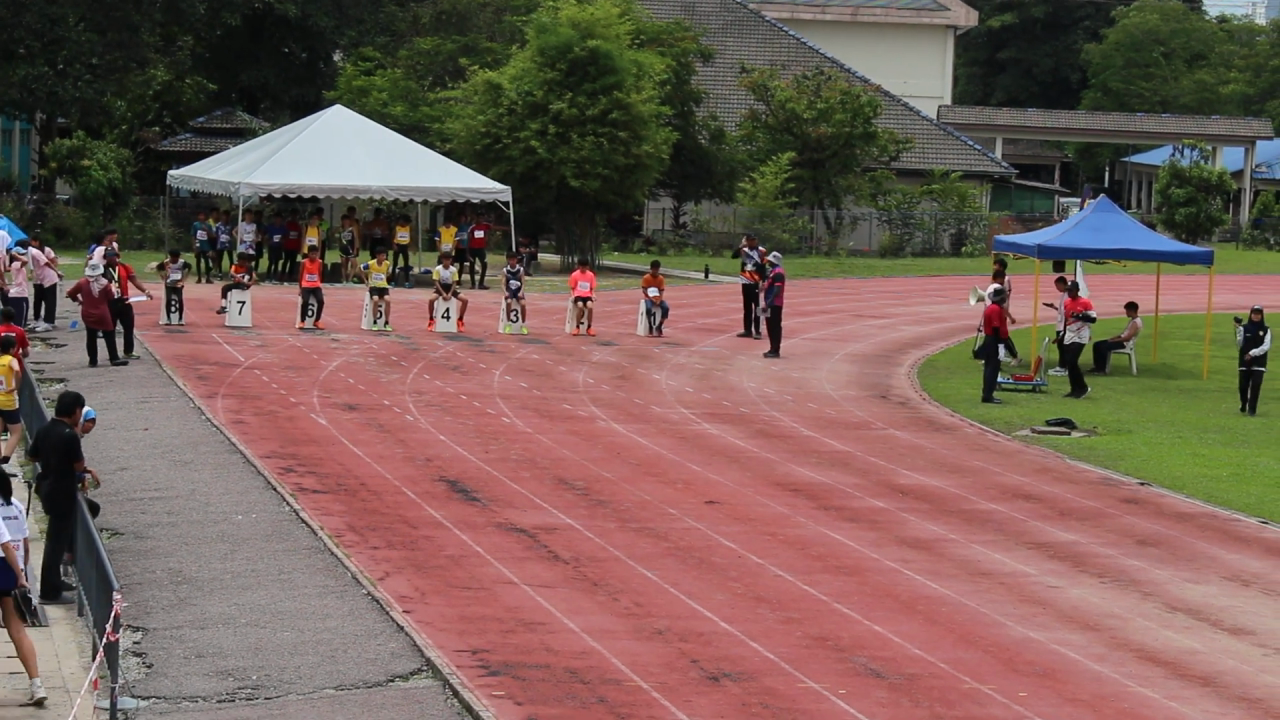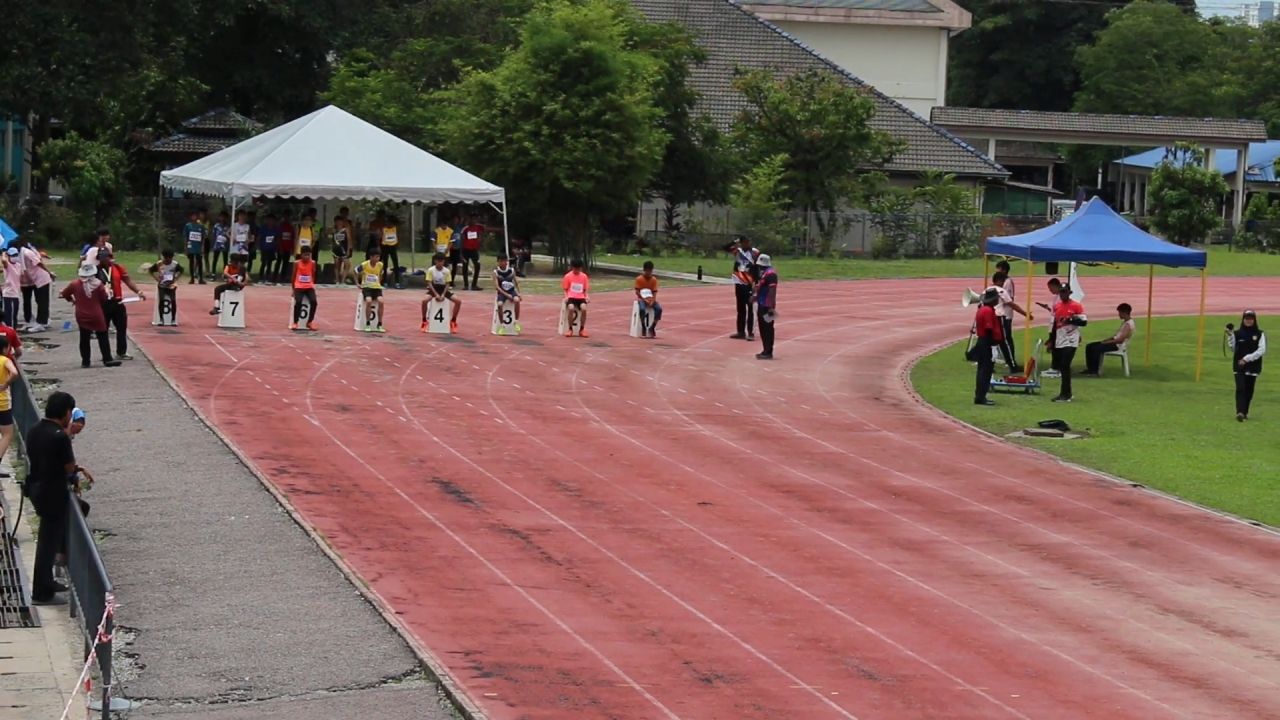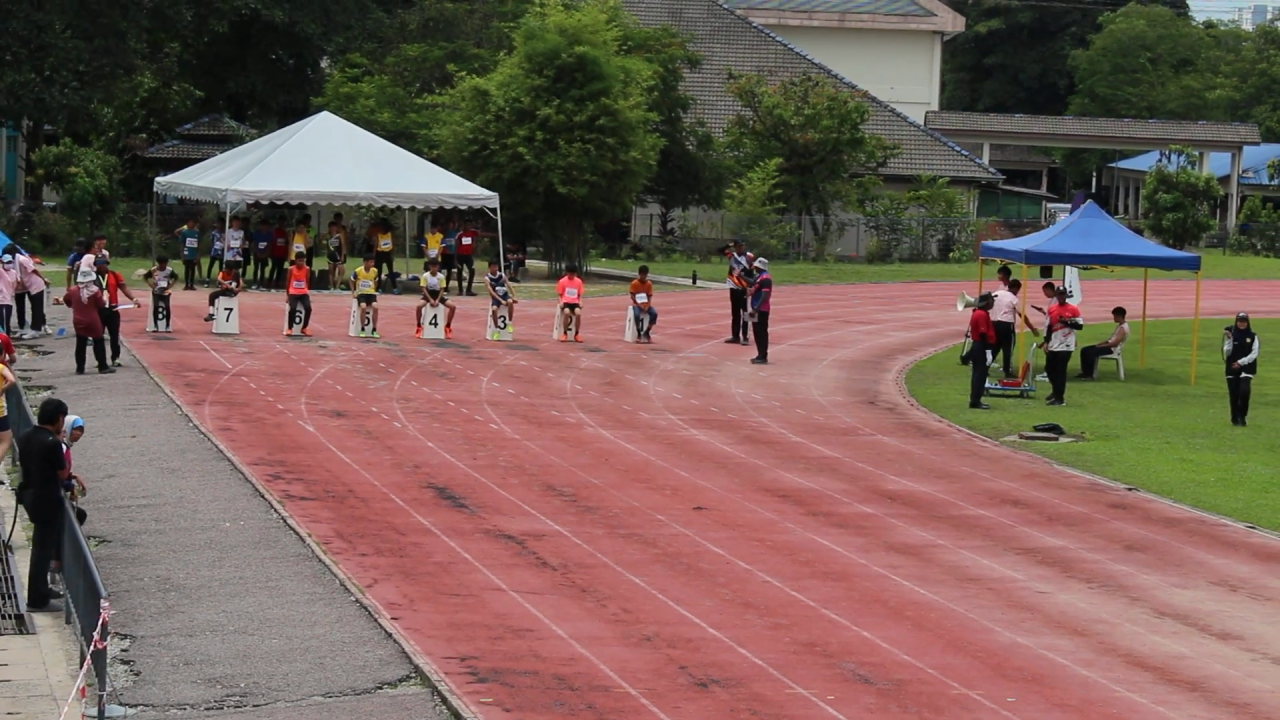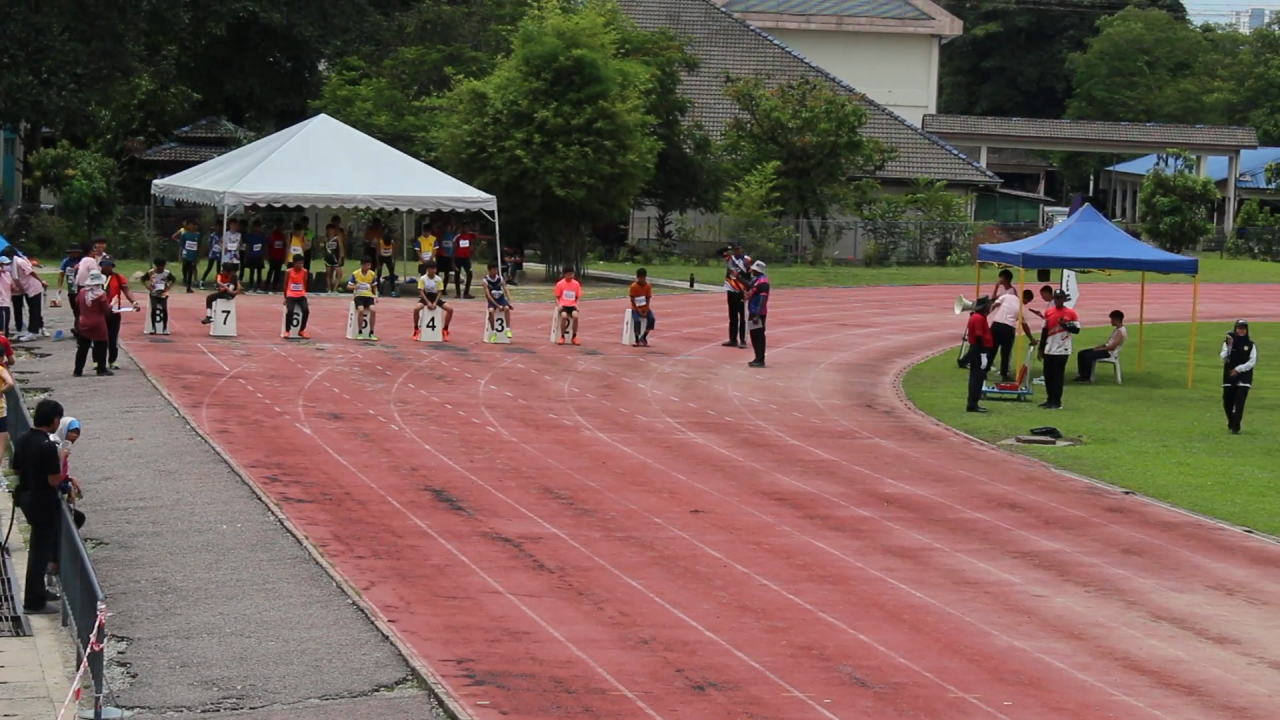
dt=0.4s
person 1, frame 1
left shoulder: (44, 430)
right shoulder: (69, 436)
left elbow: (32, 456)
right elbow: (79, 467)
left hip: (47, 487)
right hip: (62, 492)
left knee: (56, 537)
right knee: (57, 540)
left ankle: (53, 581)
right ankle: (49, 591)
person 1, frame 2
left shoulder: (34, 431)
right shoulder: (60, 437)
right elbow: (70, 468)
left hip: (37, 488)
right hip: (52, 494)
left knee: (48, 538)
right knee: (49, 542)
left ankle: (46, 582)
right ankle: (42, 593)
person 1, frame 3
left shoulder: (25, 438)
right shoulder: (52, 443)
right elbow: (63, 474)
right wrist: (59, 443)
left hip: (30, 495)
right hip: (46, 500)
left knee: (42, 545)
right knee: (43, 548)
left ankle: (40, 589)
right ankle: (37, 600)
person 1, frame 4
left shoulder: (23, 440)
right shoulder: (48, 446)
left elbow: (16, 468)
right elbow: (54, 481)
right wrist: (60, 460)
left hip: (27, 497)
right hip: (43, 502)
left knee: (40, 546)
right knee: (41, 550)
left ankle: (37, 591)
right ankle: (34, 602)
